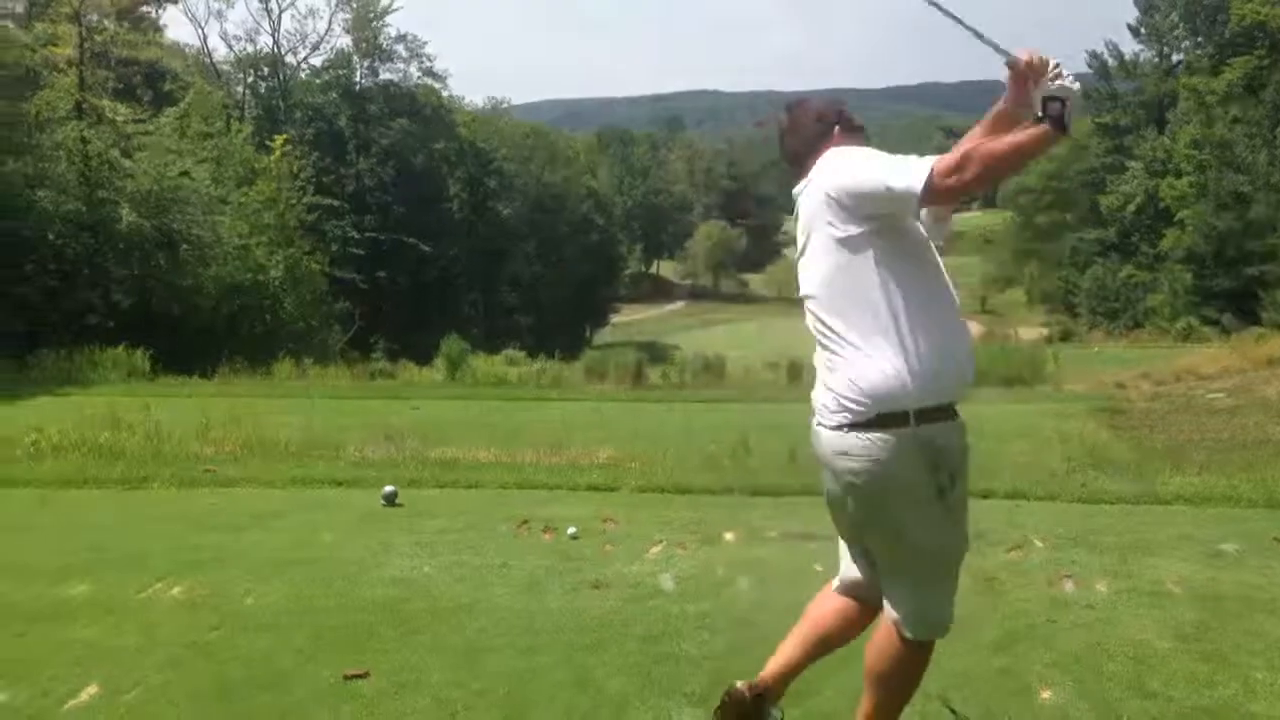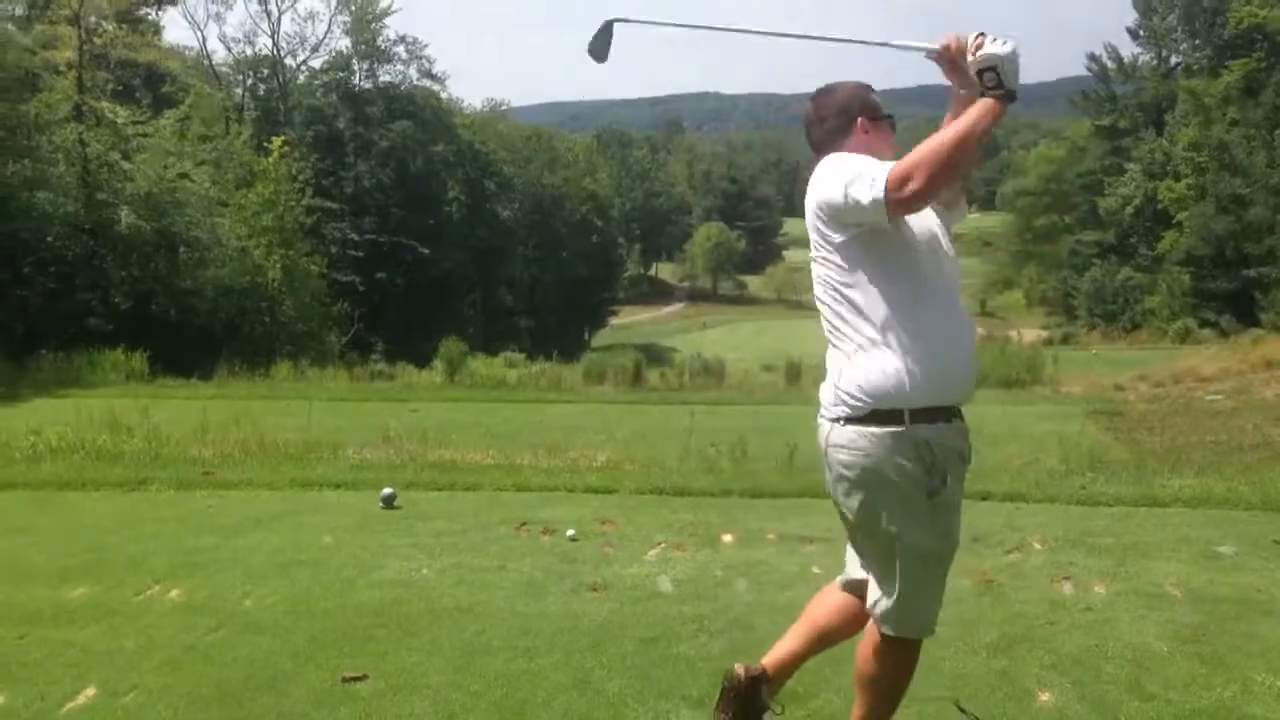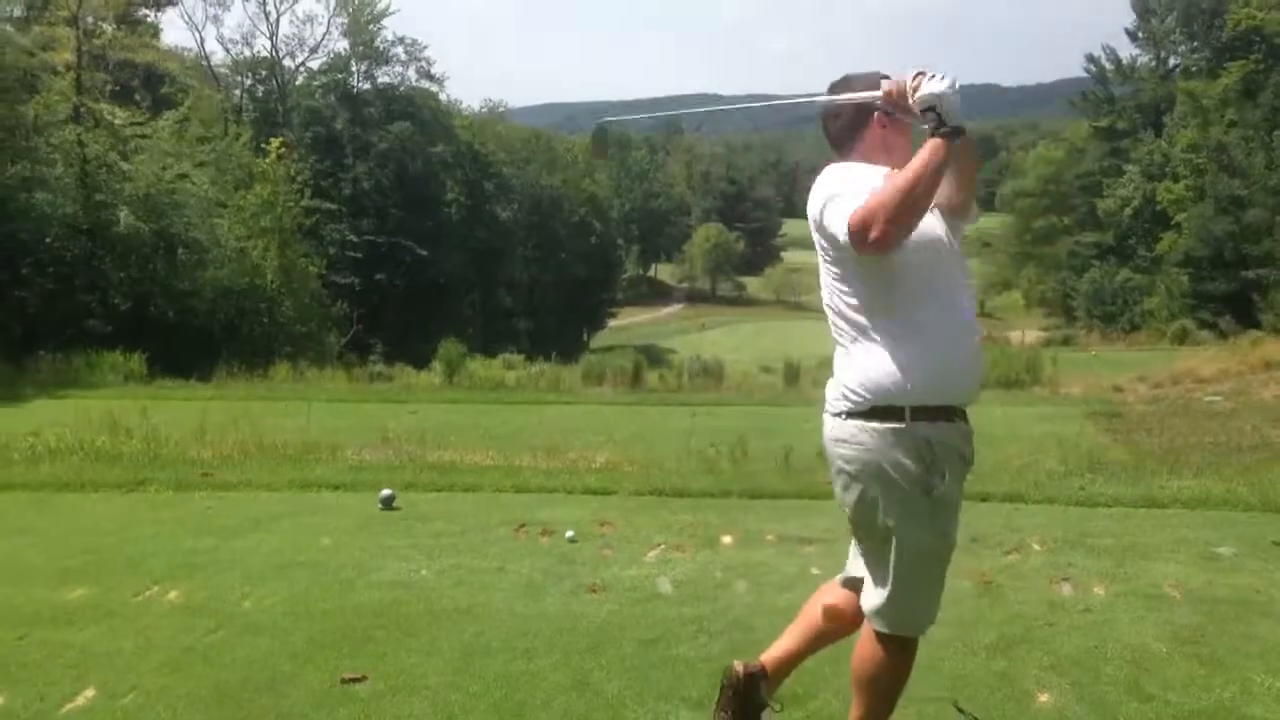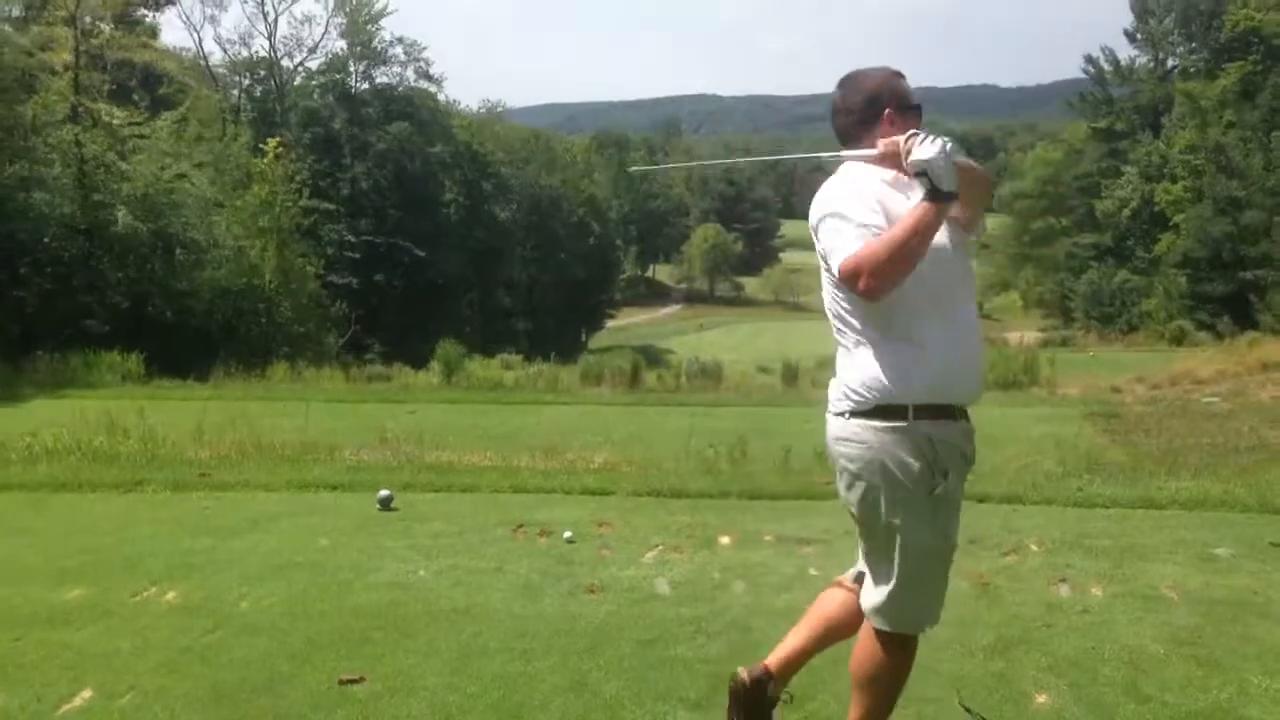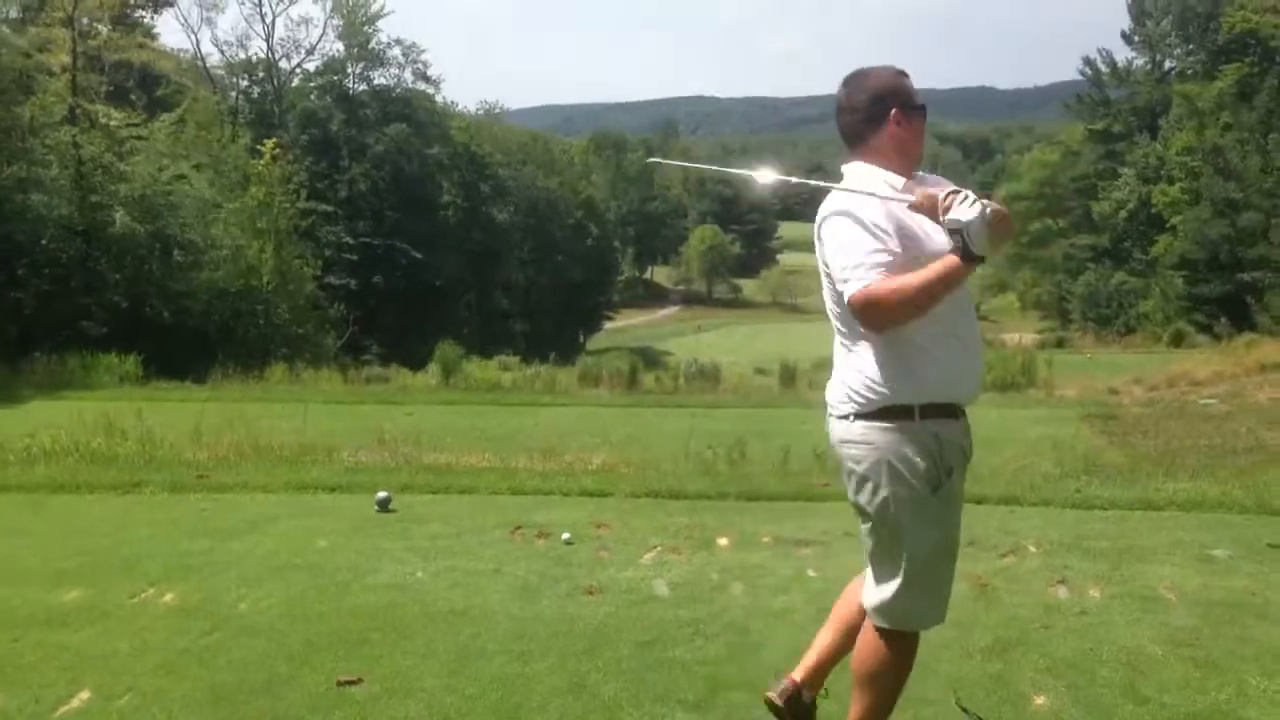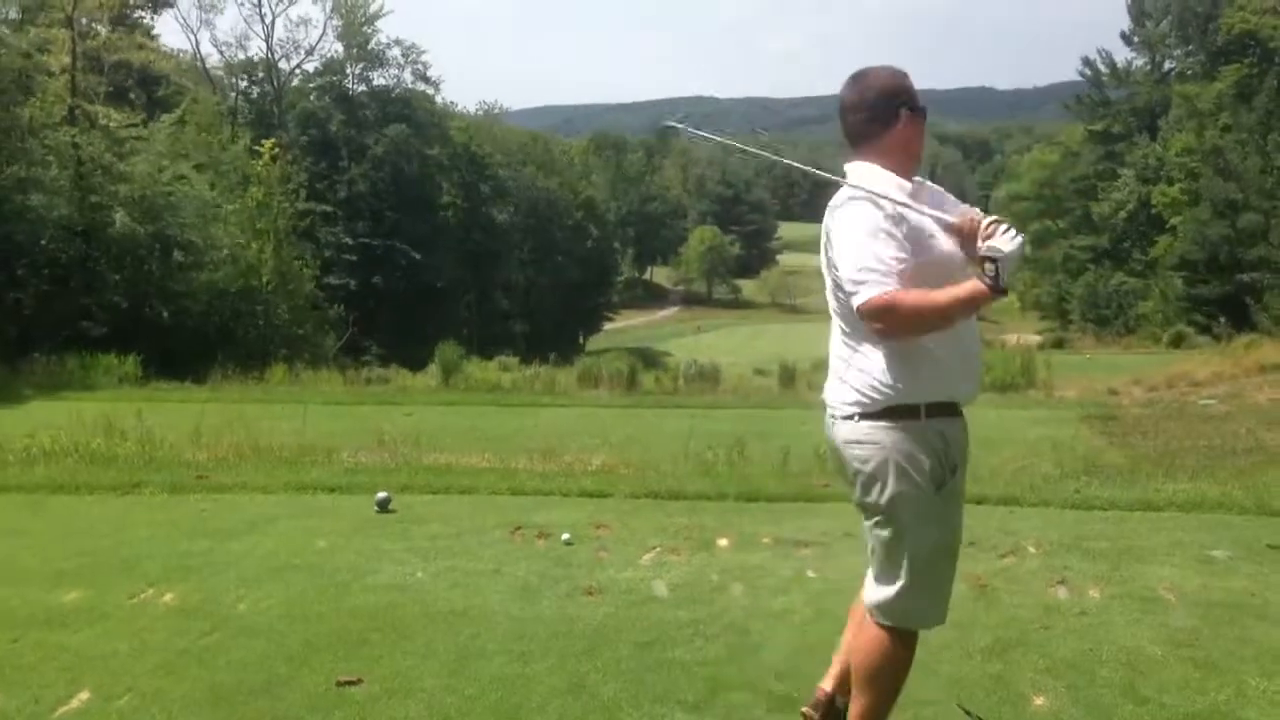
dt=0.1s
person 1, frame 1
left shoulder: (858, 206)
right shoulder: (844, 181)
left elbow: (943, 174)
right elbow: (953, 177)
left wrist: (1018, 100)
right wrist: (1050, 124)
left hip: (850, 432)
right hip: (901, 436)
left knee: (864, 586)
right knee: (917, 613)
person 1, frame 2
left shoulder: (888, 186)
right shoulder: (837, 178)
left elbow: (953, 157)
right elbow: (917, 180)
left wrist: (970, 85)
right wrist: (995, 95)
left hip: (878, 428)
right hip: (891, 436)
left knee: (872, 584)
right knee: (903, 612)
person 1, frame 3
left shoulder: (903, 189)
right shoulder: (841, 183)
left elbow: (960, 175)
right elbow: (879, 227)
left wrist: (938, 121)
right wrist: (939, 127)
left hip: (916, 424)
right hip: (894, 431)
left knee: (871, 584)
right knee: (899, 610)
person 1, frame 4
left shoulder: (907, 186)
right shoulder: (848, 195)
left elbow: (978, 193)
right elbow: (869, 275)
left wrist: (945, 169)
right wrist: (934, 189)
left hip: (926, 423)
right hip: (893, 428)
left knee: (875, 583)
right knee: (898, 606)
person 1, frame 5
left shoulder: (917, 195)
right shoulder: (853, 204)
left elbow: (998, 225)
right elbow: (876, 303)
left wrist: (969, 218)
right wrist: (964, 255)
left hip: (912, 424)
right hip: (897, 429)
left knee: (894, 581)
right knee: (902, 604)
person 1, frame 6
left shoulder: (915, 194)
right shoulder: (864, 204)
left elbow: (993, 238)
right elbow: (886, 311)
left wrist: (985, 234)
right wrist: (988, 283)
left hip: (883, 422)
right hip: (897, 427)
left knee: (898, 578)
right knee: (899, 596)
